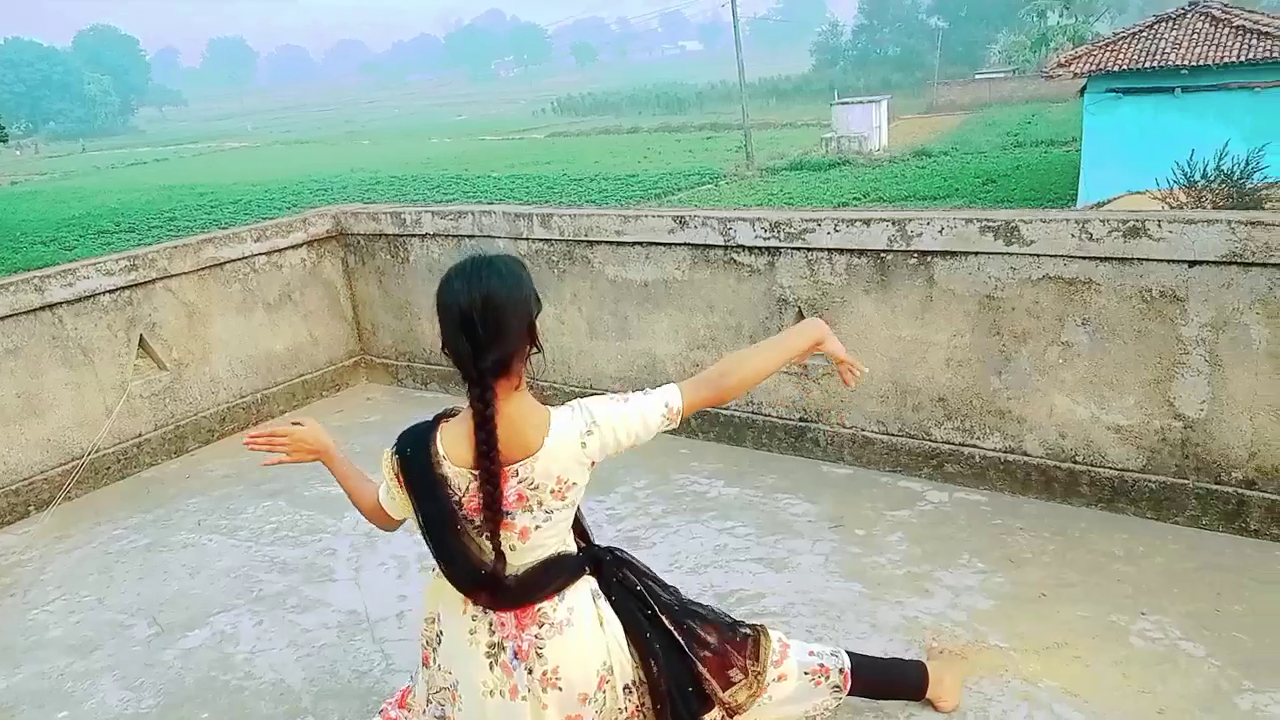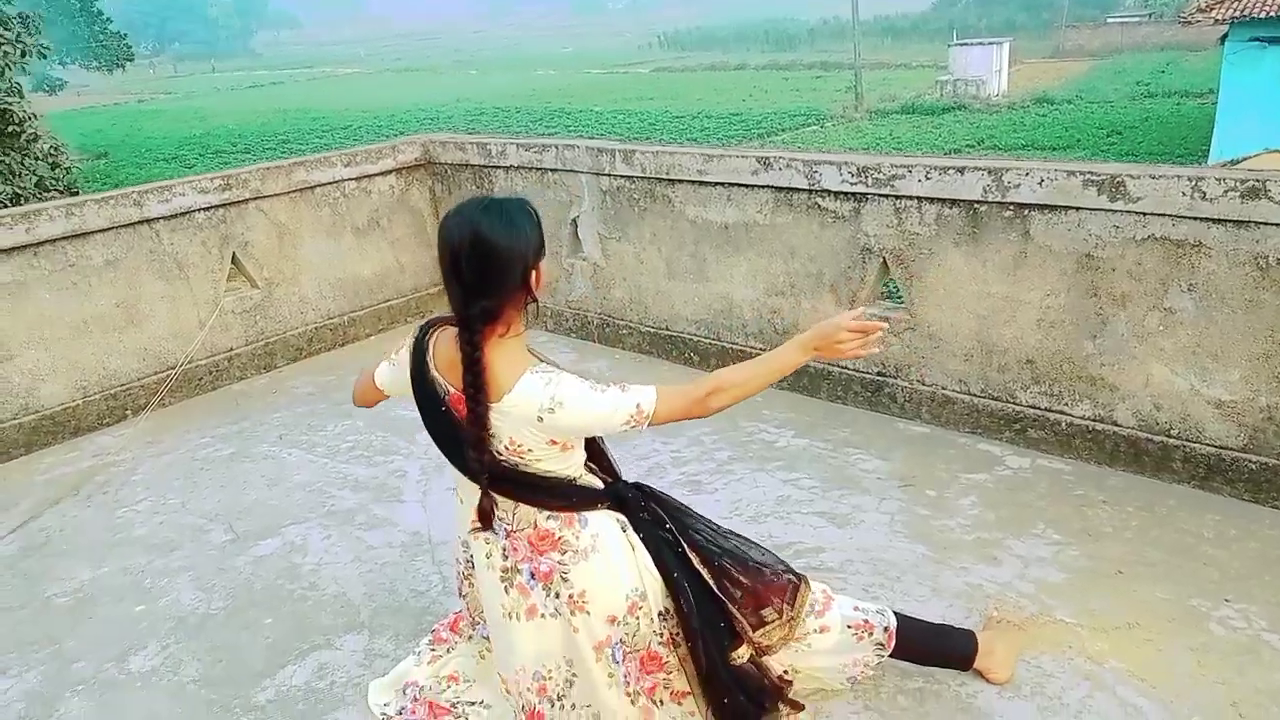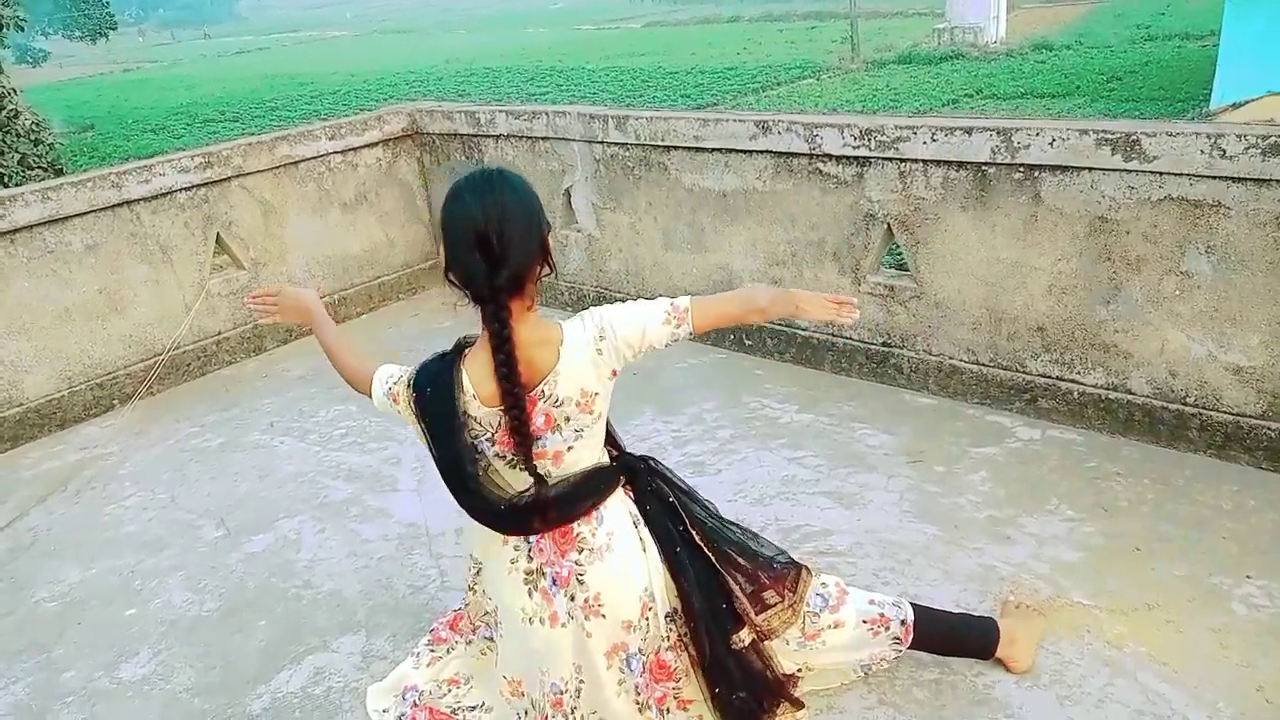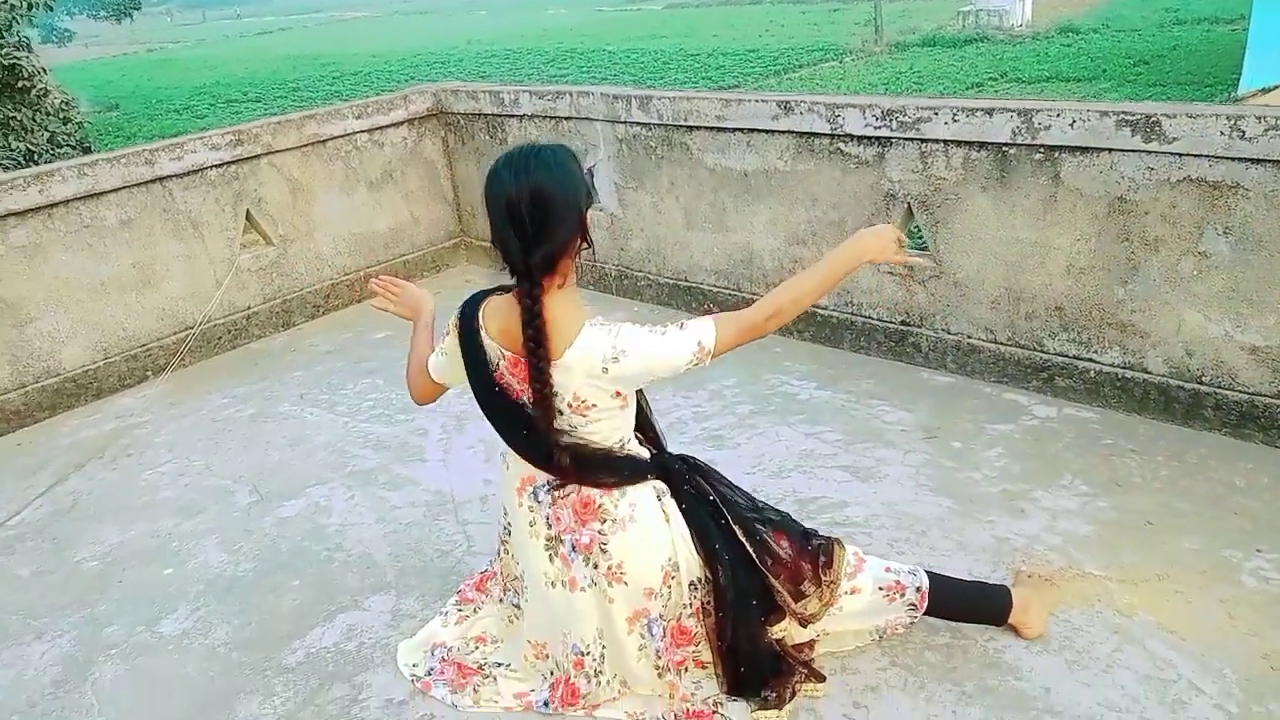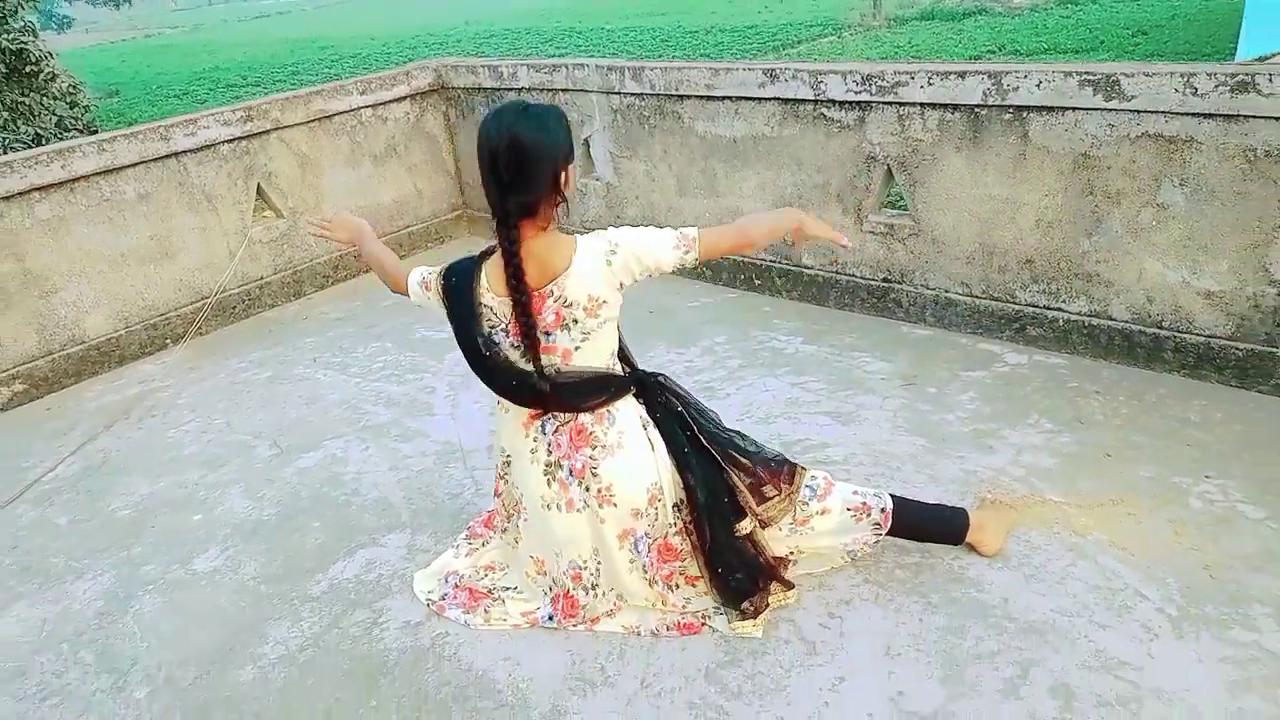
dt=0.7s
person 1, frame 1
left shoulder: (425, 448)
right shoulder: (576, 429)
left elbow: (383, 513)
right elbow: (711, 388)
left wrist: (324, 449)
right wrist: (809, 333)
left hip: (478, 649)
right hip: (569, 635)
right knee: (732, 659)
person 1, frame 2
left shoulder: (432, 349)
right shoulder: (549, 398)
left elbow: (364, 393)
right elbow: (703, 398)
right wrist: (809, 345)
left hip: (509, 582)
right hip: (593, 568)
right knee: (764, 606)
person 1, frame 3
left shoulder: (440, 384)
right shoulder: (591, 340)
left elbow: (363, 376)
right elbow: (729, 305)
left wrist: (312, 312)
right wrist: (792, 300)
left hip: (518, 585)
right hip: (610, 561)
right knee: (772, 599)
person 1, frame 4
left shoulder: (477, 321)
right shoulder: (607, 351)
left elbow: (422, 388)
right elbow: (752, 322)
left wrist: (421, 314)
right wrist: (853, 251)
left hip: (546, 543)
right hip: (631, 540)
right knee: (796, 565)
person 1, frame 5
left shoulder: (466, 282)
right shoulder: (605, 254)
left elbow: (400, 277)
right elbow: (729, 239)
left wrist: (360, 235)
right wrist: (793, 219)
left hip: (539, 475)
right hip: (622, 457)
right knee: (764, 494)
right ankle: (962, 525)
